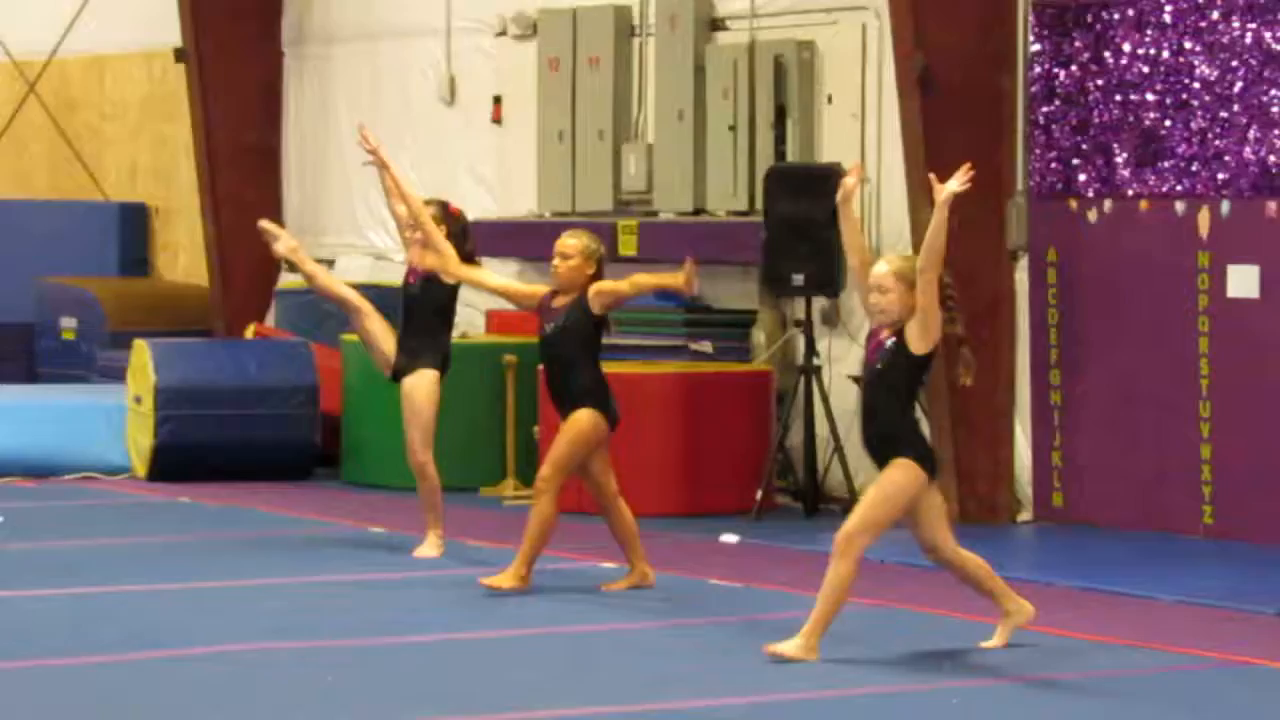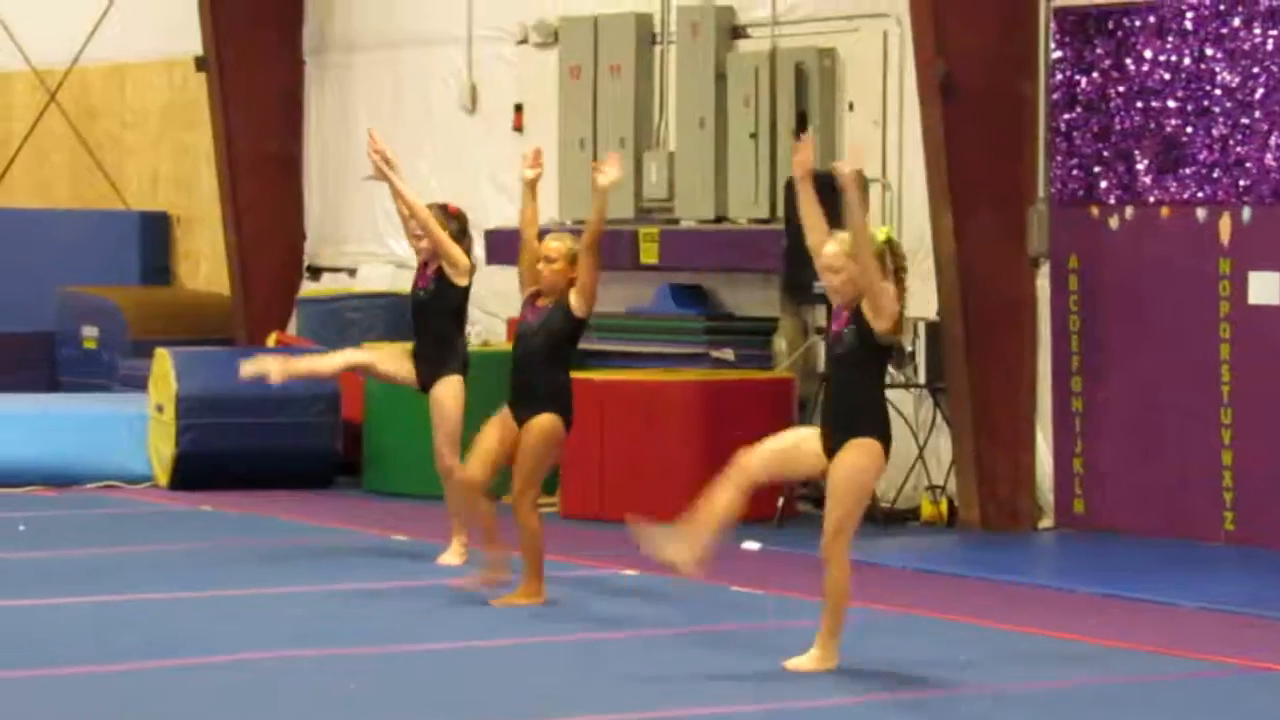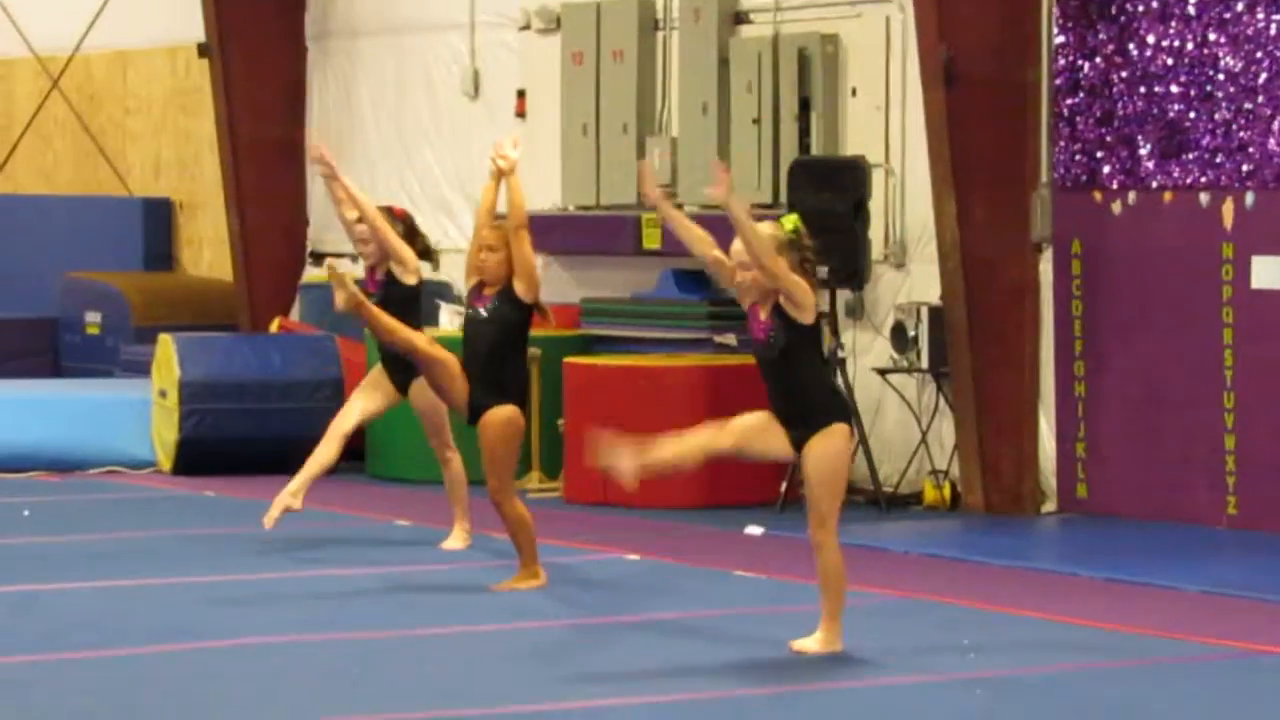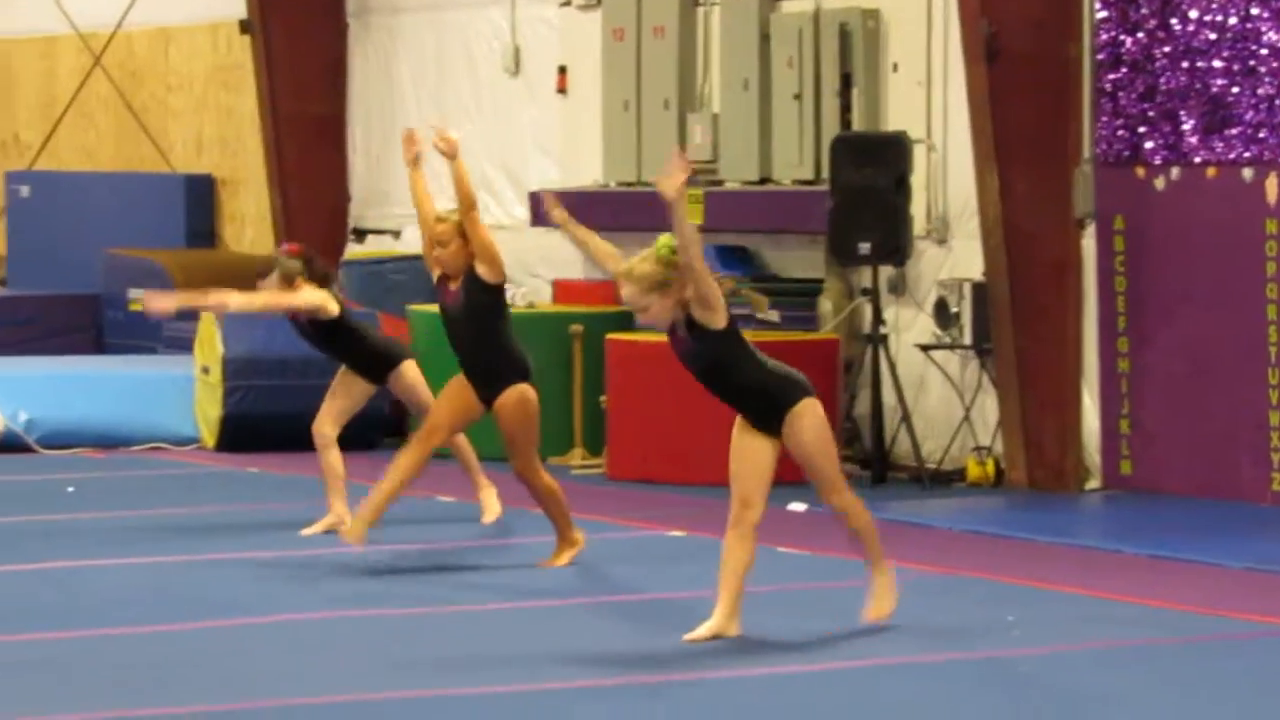
dt=0.3s
person 1, frame 1
left shoulder: (920, 333)
right shoulder: (881, 329)
left elbow: (928, 267)
right elbow: (856, 262)
left wrist: (942, 208)
right wrist: (847, 206)
left hip: (908, 458)
right hip: (891, 457)
left knee: (848, 540)
right knee: (941, 548)
left ankle: (809, 640)
right ankle: (1014, 606)
person 1, frame 2
left shoulder: (880, 309)
right shoulder: (842, 308)
left elbow: (867, 250)
right elbow: (817, 241)
left wrist: (853, 190)
right wrist: (803, 182)
left hip: (864, 438)
right hip: (829, 433)
left knee: (834, 544)
right knee: (743, 467)
left ankle: (827, 649)
right ankle: (686, 544)
person 1, frame 3
left shoulder: (796, 299)
right shoulder: (750, 300)
left elbow: (774, 260)
right elbow: (700, 245)
left wrist: (736, 212)
right wrist: (659, 202)
left hip: (826, 422)
right hip: (784, 422)
left knee: (821, 532)
right knee: (721, 436)
left ankle: (830, 632)
person 1, frame 4
left shoulder: (705, 309)
right shoulder: (670, 311)
left elbow: (693, 259)
right elbow: (617, 265)
left wrist: (674, 204)
right wrist: (567, 223)
left hip: (789, 402)
right hip: (753, 413)
left knee: (836, 495)
right knee: (743, 512)
left ankle: (881, 573)
right ankle: (726, 616)
person 2, frame 1
left shoulder: (595, 298)
right shoulder: (549, 298)
left elbow: (635, 283)
right elbow: (492, 282)
left wrist: (676, 281)
right wrist: (454, 266)
left hip: (592, 407)
right hip: (568, 407)
left knee: (547, 481)
right knee: (604, 493)
left ankle: (520, 572)
right ankle: (640, 568)
person 2, frame 2
left shoulder: (576, 304)
right shoulder: (533, 296)
left elbow: (590, 246)
right elbow: (528, 237)
left wrist: (601, 196)
right wrist: (529, 187)
left hip: (548, 409)
right hip: (516, 407)
left knee: (523, 496)
right knee: (471, 481)
left ankle: (531, 587)
right ankle: (493, 562)
person 2, frame 3
left shoulder: (521, 292)
right shoulder: (476, 287)
left elbow: (519, 228)
right elbow: (482, 224)
left wrist: (512, 175)
right wrist: (492, 179)
left hip: (503, 401)
right hip: (467, 387)
left knee: (501, 492)
right knee: (419, 343)
left ankle: (532, 571)
right ankle: (356, 303)
person 2, frame 4
left shoulder: (484, 273)
right shoulder: (442, 277)
left elbow: (470, 212)
right elbow: (425, 216)
left wrist: (453, 160)
right wrist: (414, 167)
left hip: (509, 380)
right hip: (474, 379)
left knee: (526, 468)
right knee: (425, 438)
left ankle: (570, 538)
right ankle: (369, 513)
person 3, frame 1
right shoulder: (419, 261)
left elbow: (417, 211)
right elbow: (399, 210)
left wrist: (387, 166)
right wrist: (380, 168)
left hip: (425, 363)
right hip: (398, 355)
left knee: (418, 455)
right knee: (355, 302)
left ankle: (434, 535)
person 3, frame 2
left shoulder: (457, 266)
right shoulder: (426, 266)
left elbow: (426, 217)
right elbow: (408, 215)
left wrist: (393, 175)
right wrist: (389, 176)
left hip: (446, 370)
right hip: (417, 363)
left knee: (446, 459)
right knee: (356, 357)
left ankle: (459, 541)
person 3, frame 3
left shoulder: (404, 266)
right shoulder: (372, 267)
left elbow: (376, 222)
right elbow: (352, 220)
left wrist: (339, 176)
right wrist: (332, 180)
left hip: (419, 368)
right hip: (389, 368)
left knee: (444, 451)
right knee: (341, 425)
left ankle: (462, 527)
right ankle: (293, 493)
person 3, frame 4
left shoulder: (317, 300)
right shoulder: (290, 299)
left elbow: (267, 299)
right elbow: (233, 293)
right wrist: (177, 299)
left hip: (388, 359)
right hip: (359, 366)
right knee: (322, 430)
left ankle: (485, 488)
right ankle: (338, 512)
